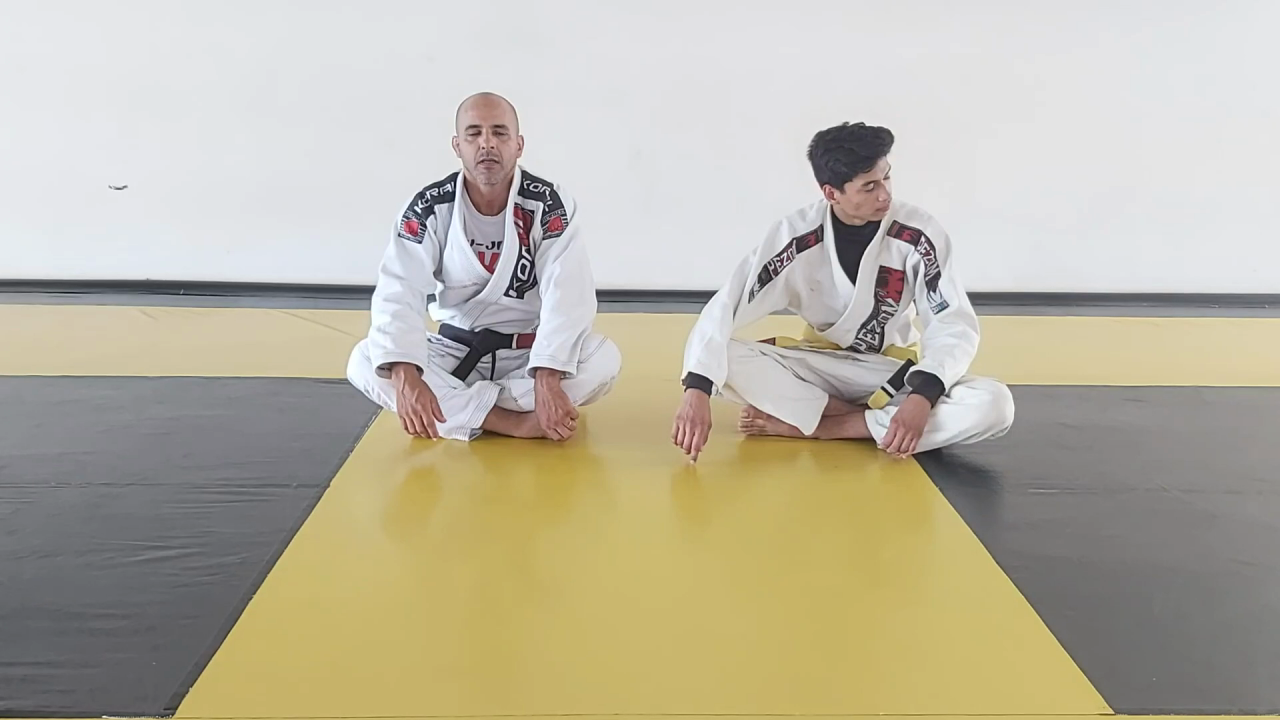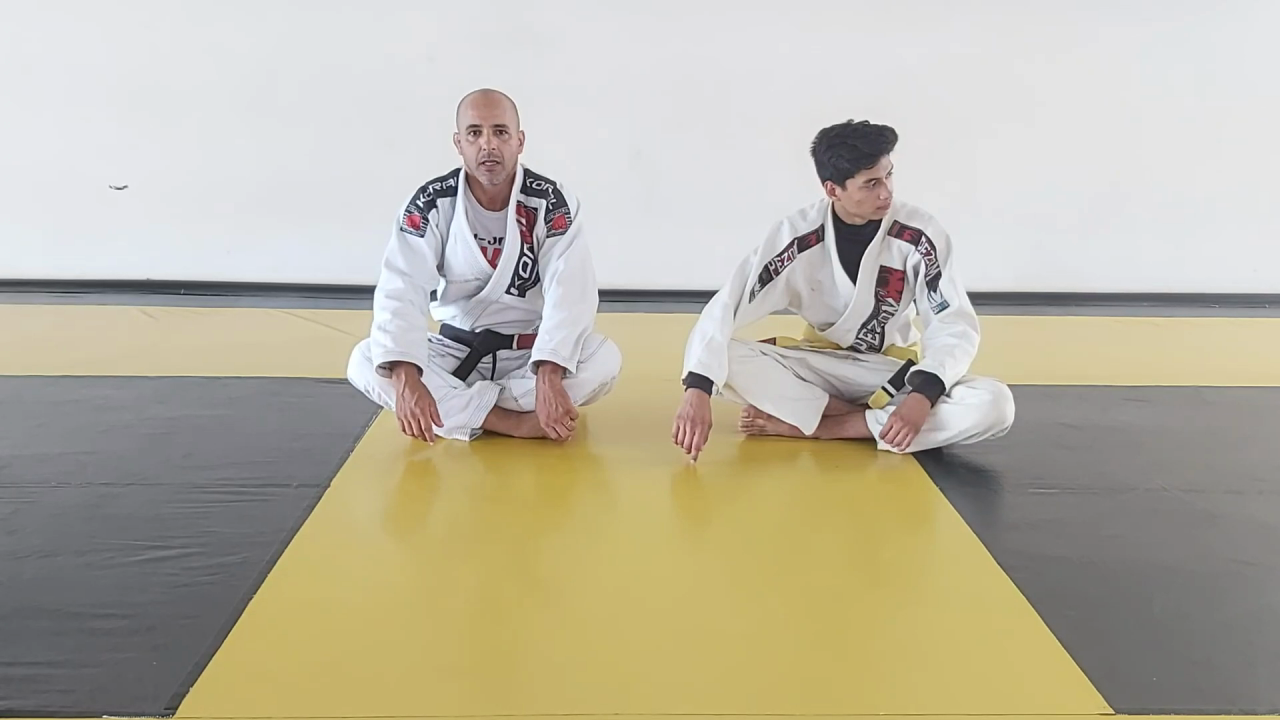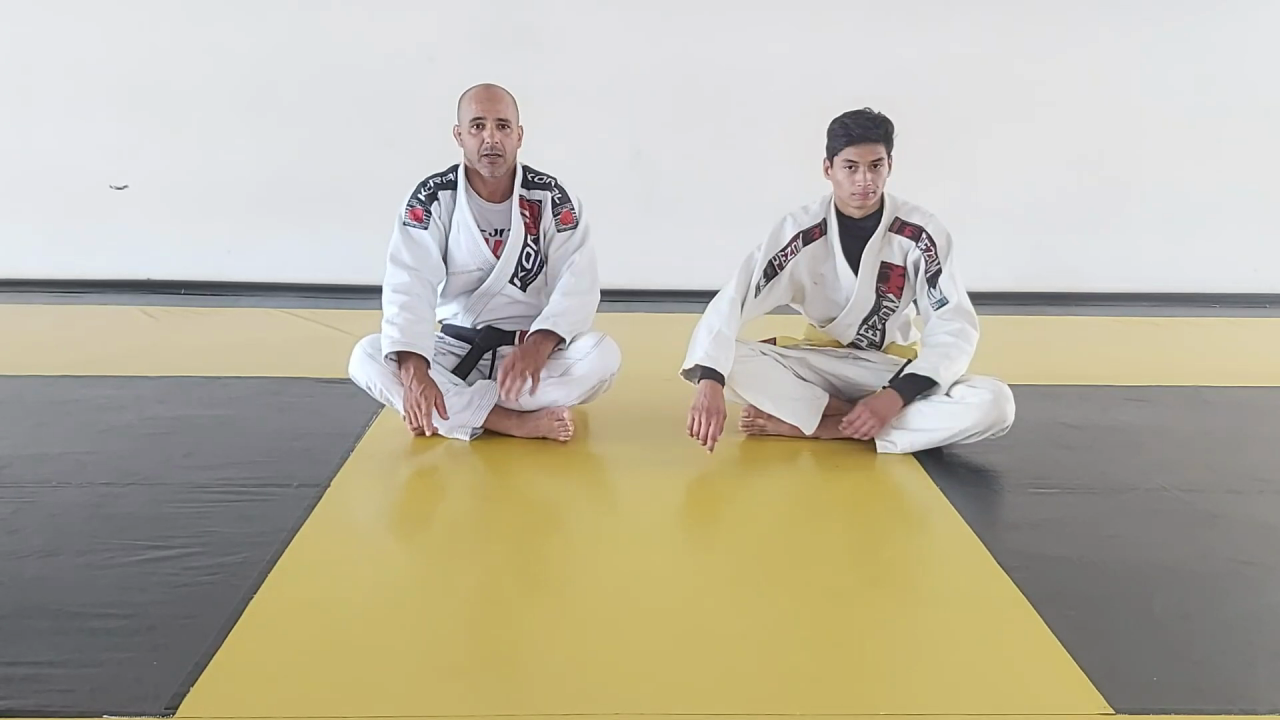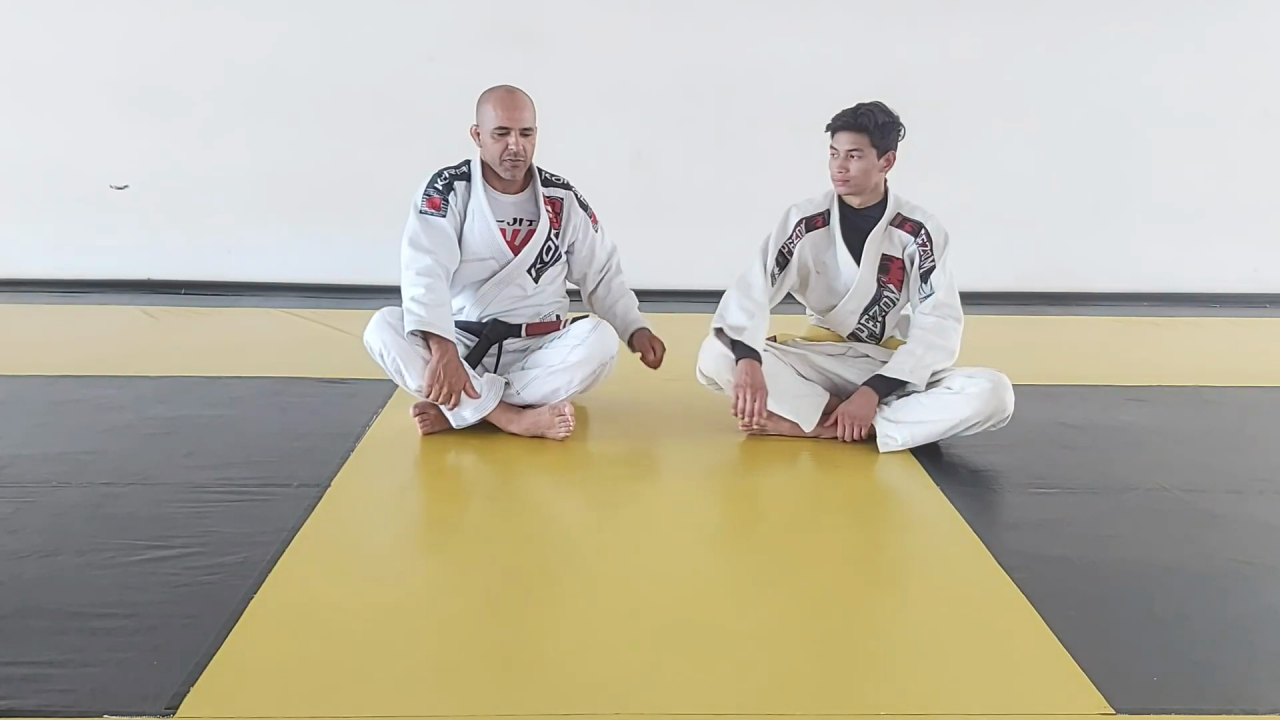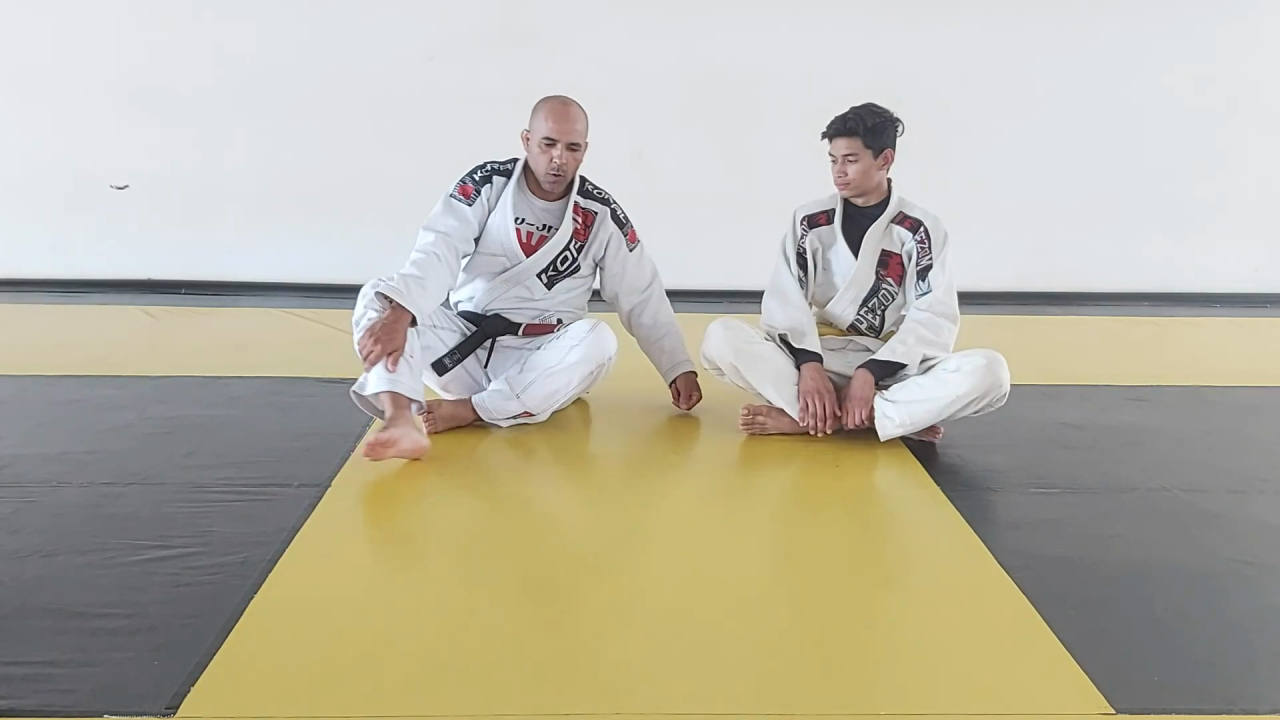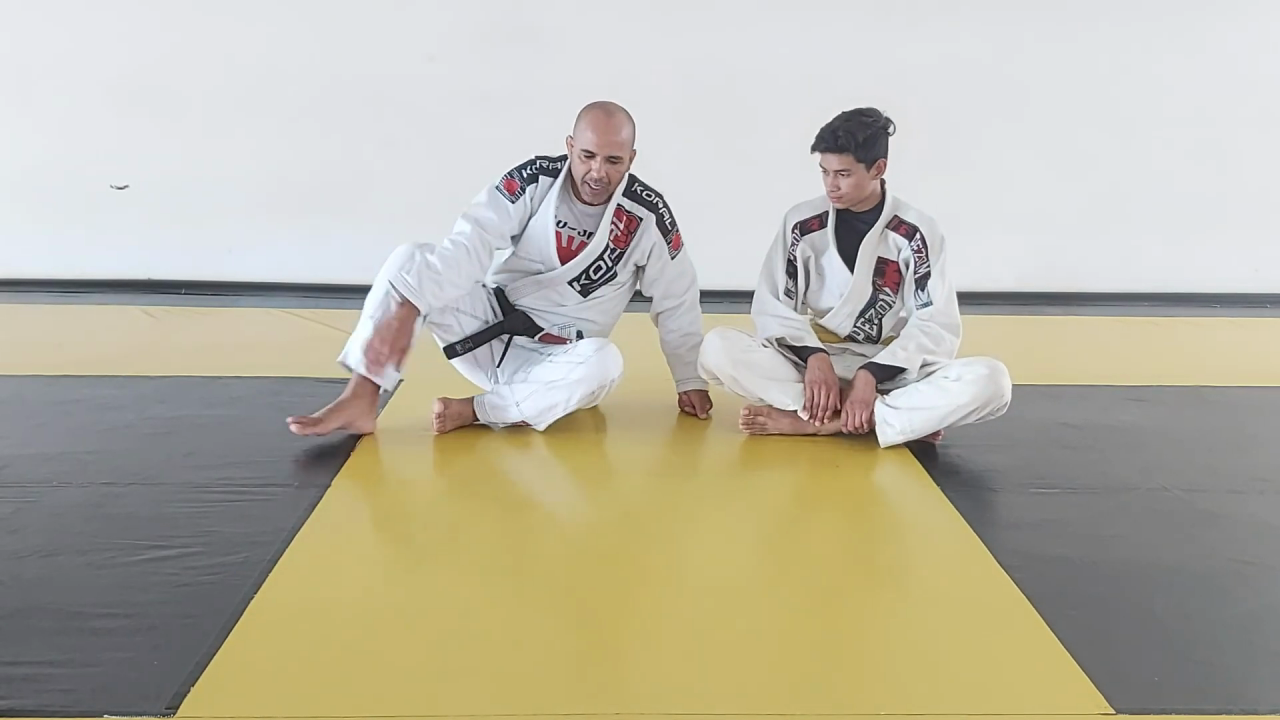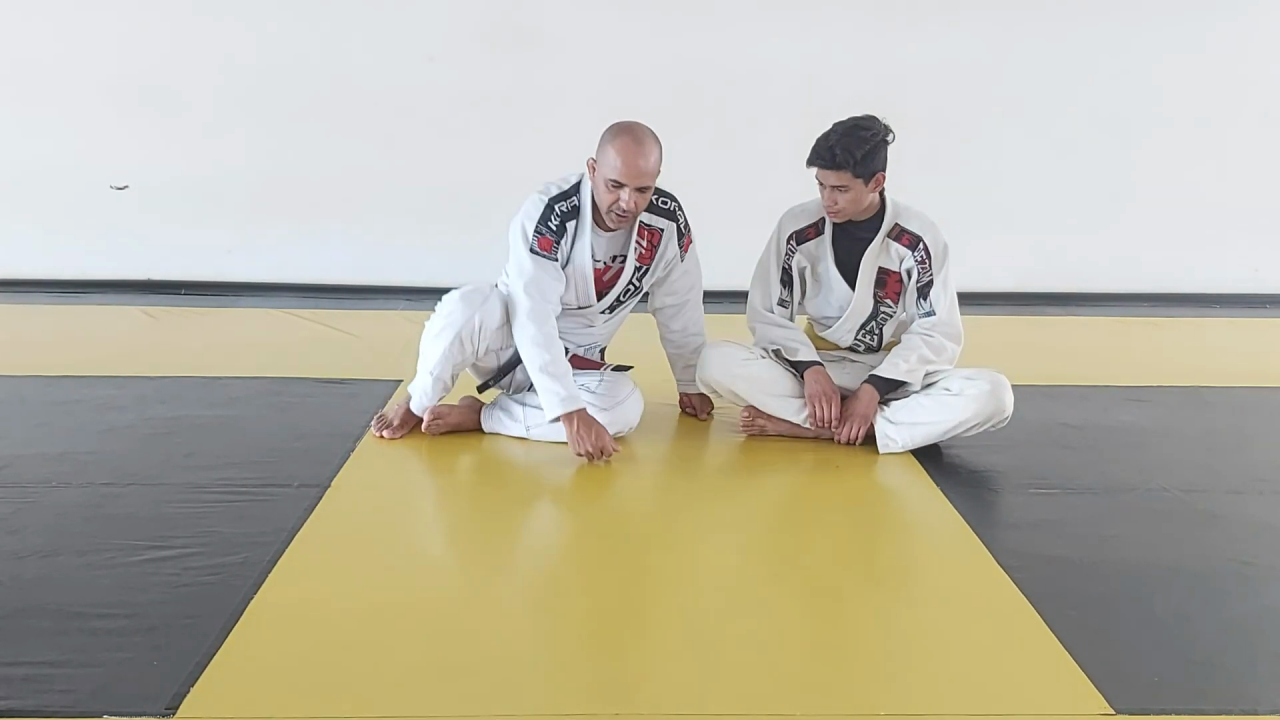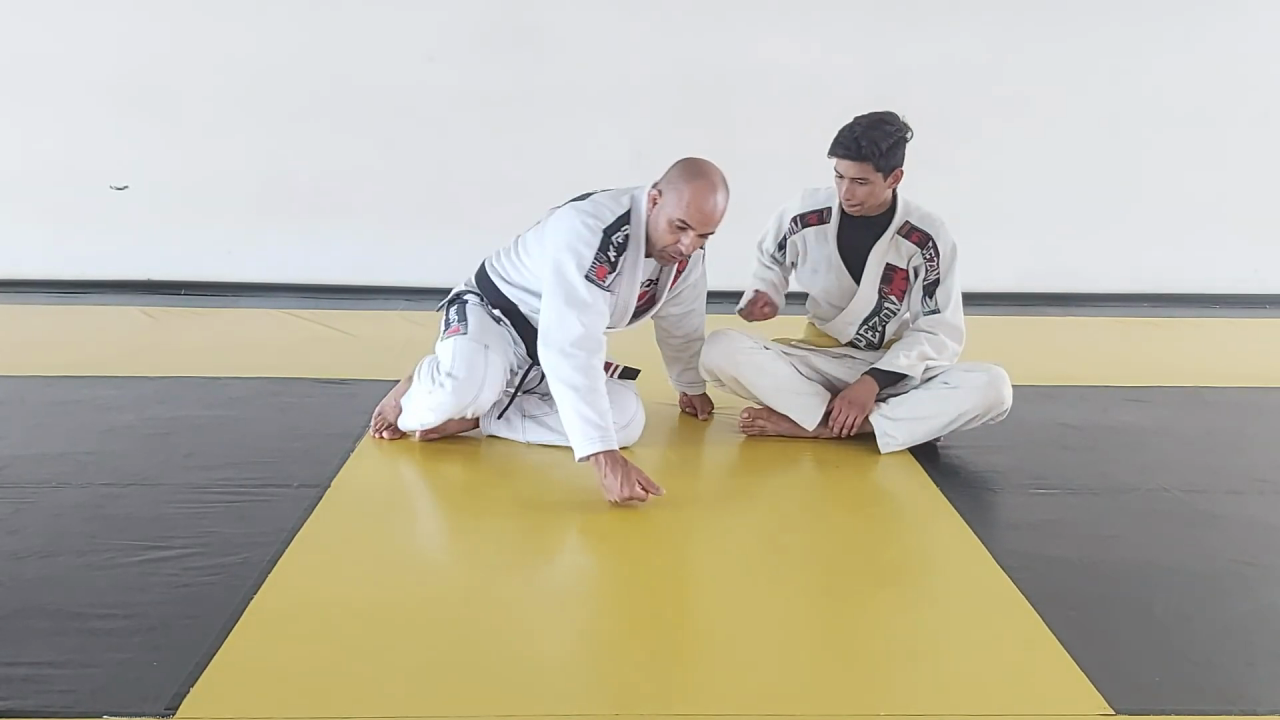
dt=0.5s
person 1, frame 1
left shoulder: (550, 204)
right shoulder: (429, 209)
left elbow: (567, 297)
right elbow: (398, 294)
left wrist: (548, 381)
right wrist: (406, 377)
left hip: (530, 353)
right hip: (456, 351)
left knee: (603, 359)
right knee: (365, 362)
left ankle: (454, 411)
right ankle: (516, 422)
person 1, frame 2
left shoulder: (553, 203)
right shoulder: (430, 204)
left elbow: (570, 295)
right elbow: (401, 291)
left wrist: (549, 378)
right wrist: (407, 379)
left hip: (531, 352)
right hip: (457, 350)
left knee: (603, 359)
right knee: (366, 362)
left ankle: (455, 411)
right ankle: (514, 422)
person 1, frame 3
left shoulder: (549, 198)
right shoulder: (432, 199)
left elbow: (577, 281)
right elbow: (408, 287)
left wrist: (537, 345)
right wrist: (414, 371)
left hip: (532, 347)
right hip: (457, 350)
left knee: (602, 357)
right knee: (368, 359)
left ankle: (456, 413)
right ankle: (514, 421)
person 1, frame 4
left shoulder: (562, 198)
right shoulder: (445, 190)
left elbow: (602, 273)
right elbow: (425, 275)
left wrist: (637, 331)
right wrist: (442, 347)
left hip: (541, 349)
right hip: (463, 345)
left knee: (601, 339)
right knee: (384, 328)
left ankle: (456, 410)
right ankle: (511, 417)
person 1, frame 5
left shoulder: (601, 213)
right shoulder: (487, 183)
left elbow: (642, 297)
right elbow: (437, 252)
left wrist: (679, 369)
right wrist: (398, 312)
left hip: (540, 359)
right hip: (466, 346)
left knee: (596, 342)
right knee: (379, 298)
left ankle: (470, 410)
right ankle: (401, 423)
person 1, frame 6
left shoulder: (648, 215)
right shoulder: (533, 180)
left elbow: (676, 301)
right elbow: (468, 248)
left wrist: (690, 381)
right wrist: (405, 310)
left hip: (556, 358)
right hip: (492, 328)
left knee: (602, 364)
right knee: (411, 260)
left ankle: (476, 411)
right ankle: (360, 402)
person 1, frame 7
left shoulder: (668, 219)
right shoulder: (546, 211)
left elbow: (679, 305)
right elbow: (532, 319)
left wrist: (689, 384)
right wrist: (572, 413)
left hip: (575, 360)
right hip: (511, 334)
left knee: (624, 407)
right knee: (471, 304)
left ankle: (479, 417)
right ankle: (416, 406)
person 1, frame 8
left shoulder: (687, 243)
right shoulder: (587, 229)
left elbow: (681, 316)
right elbow: (570, 351)
left wrist: (691, 386)
right wrist: (606, 459)
left hip: (560, 352)
right hip: (495, 313)
left knee: (626, 420)
right knee: (465, 388)
left ankle: (479, 416)
right ankle: (415, 397)
person 2, frame 1
left shoulder: (919, 233)
right shoulder: (796, 236)
left elbow: (953, 325)
right elbow: (725, 308)
left wrist: (922, 398)
right wrist: (697, 392)
left hip: (892, 373)
right hip: (819, 368)
left knee: (993, 405)
right knee: (725, 360)
left ankle: (819, 427)
person 2, frame 2
left shoulder: (919, 234)
right shoulder: (796, 235)
left elbow: (954, 326)
right elbow: (725, 308)
left wrist: (922, 396)
right wrist: (698, 392)
left hip: (892, 373)
right hip: (819, 367)
left knee: (993, 404)
right knee: (726, 360)
left ankle: (806, 424)
person 2, frame 3
left shoulder: (921, 231)
right shoulder: (800, 230)
left elbow: (955, 325)
right elbow: (732, 302)
left wrist: (899, 394)
right wrist: (711, 382)
left hip: (895, 372)
right hip: (820, 365)
left knee: (994, 404)
right knee: (728, 364)
left ankle: (808, 424)
person 2, frame 4
left shoulder: (921, 230)
right shoulder: (804, 220)
left elbow: (939, 324)
right elbow: (751, 290)
left wrist: (874, 391)
right wrist: (747, 361)
left hip: (892, 370)
right hip: (821, 362)
left knee: (993, 394)
right knee: (715, 359)
left ankle: (814, 422)
person 2, frame 5
left shoulder: (921, 229)
right shoulder: (810, 220)
left elbow: (933, 320)
right elbow: (785, 300)
left wrist: (871, 373)
right wrist: (809, 365)
left hip: (891, 365)
right hip: (819, 356)
left knee: (988, 373)
right knee: (721, 339)
left ankle: (808, 417)
person 2, frame 6
left shoulder: (918, 232)
right shoulder: (802, 222)
left elbow: (936, 327)
right elbow: (773, 306)
left wrist: (871, 374)
right wrist: (814, 357)
left hip: (892, 368)
right hip: (816, 360)
left knee: (990, 382)
right knee: (718, 349)
left ankle: (811, 419)
person 2, frame 7
left shoulder: (919, 238)
right shoulder: (797, 226)
left elbow: (935, 333)
right elbow: (767, 314)
left wrist: (874, 388)
right wrist: (810, 370)
left hip: (892, 372)
right hip: (816, 365)
left knee: (992, 395)
right knee: (716, 365)
left ankle: (817, 425)
person 2, frame 8
left shoulder: (928, 236)
right shoulder: (805, 213)
left elbow: (939, 333)
right elbow: (770, 260)
left wrist: (873, 382)
right wrist: (762, 295)
left hip: (893, 369)
right hip: (821, 360)
left knee: (992, 388)
right knee: (719, 351)
left ankle: (814, 423)
